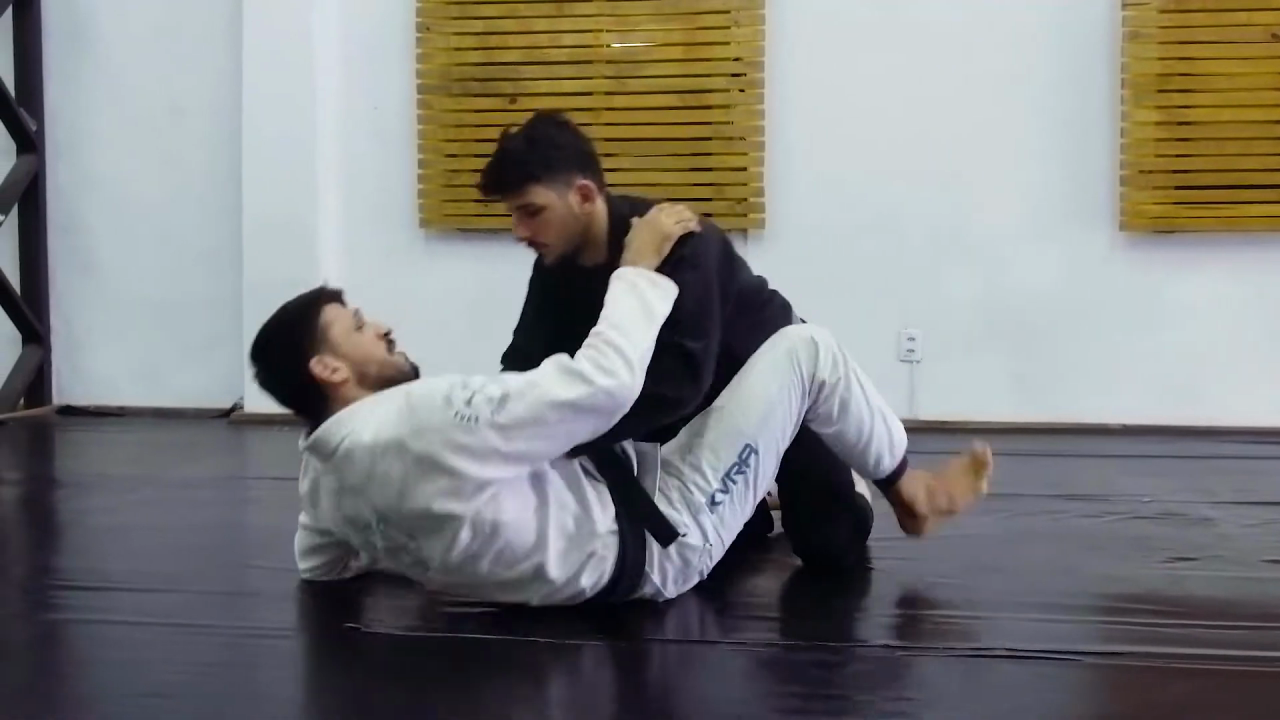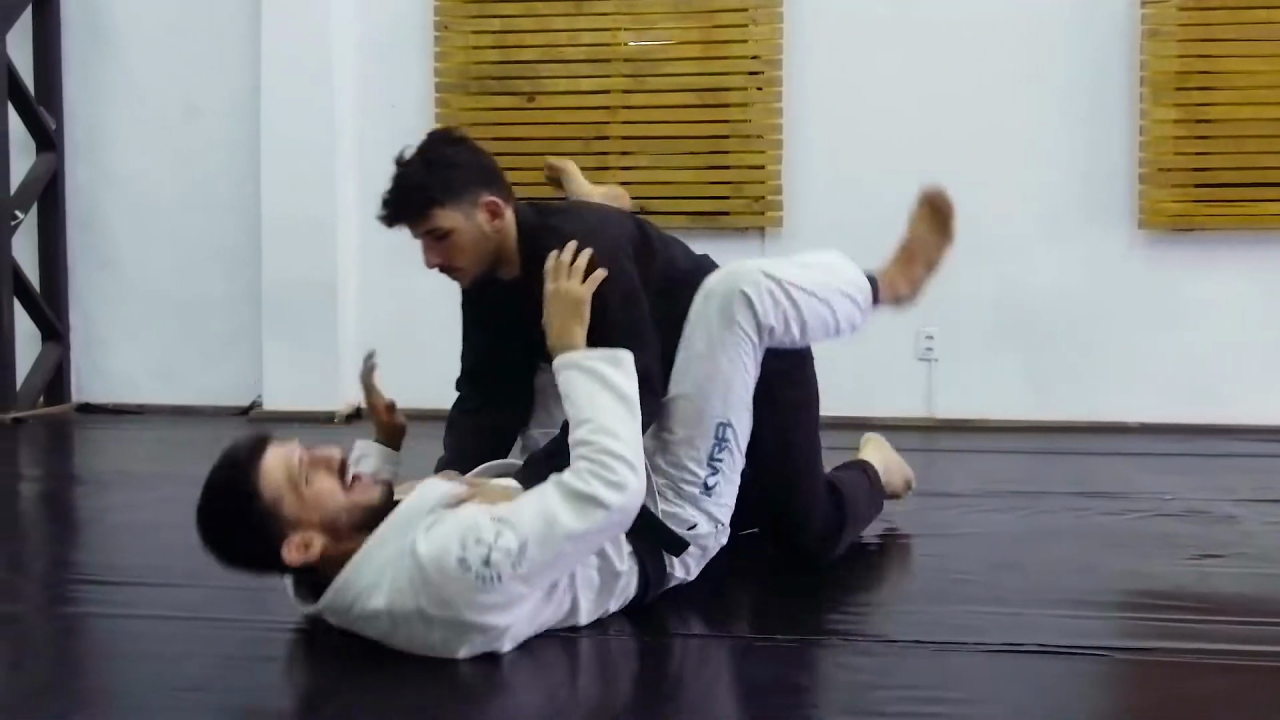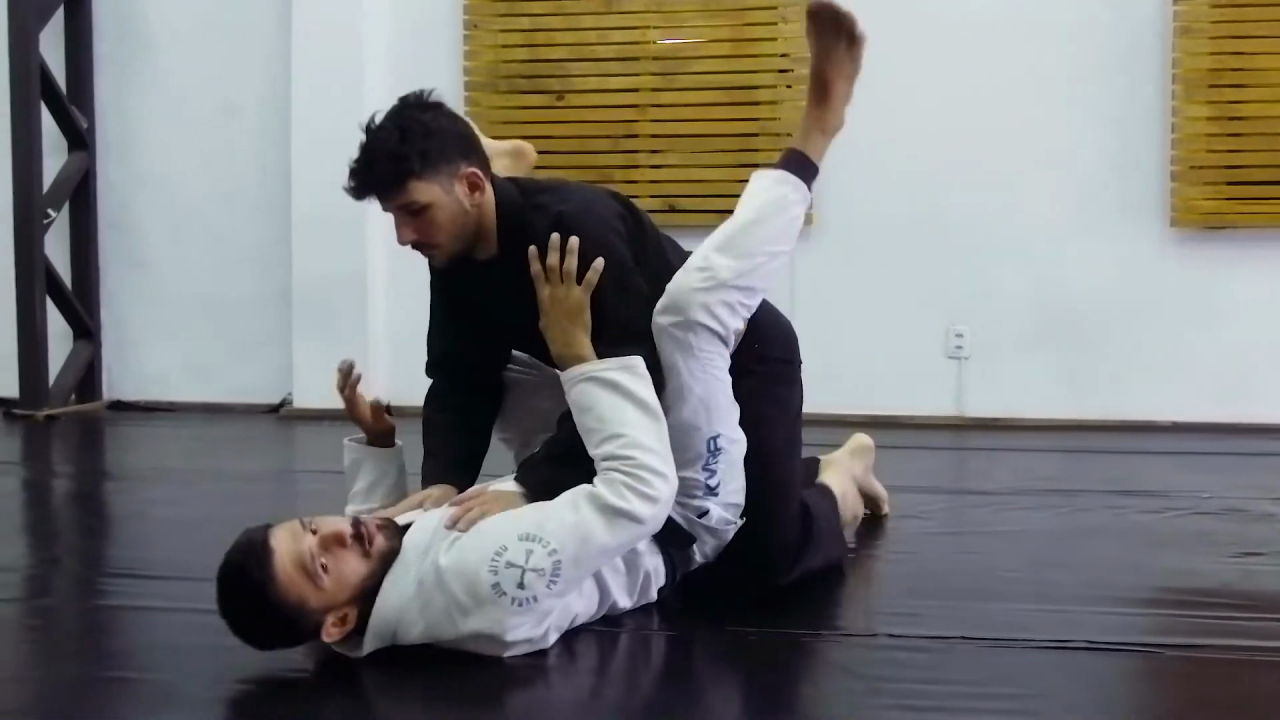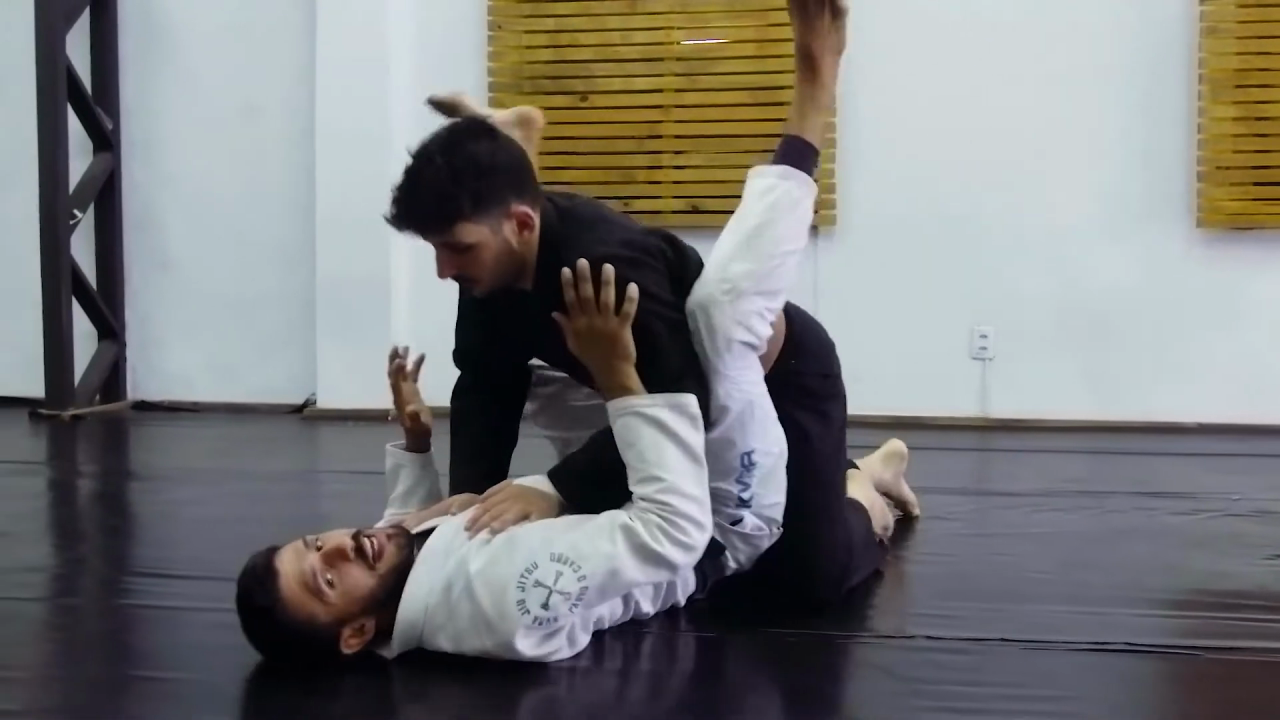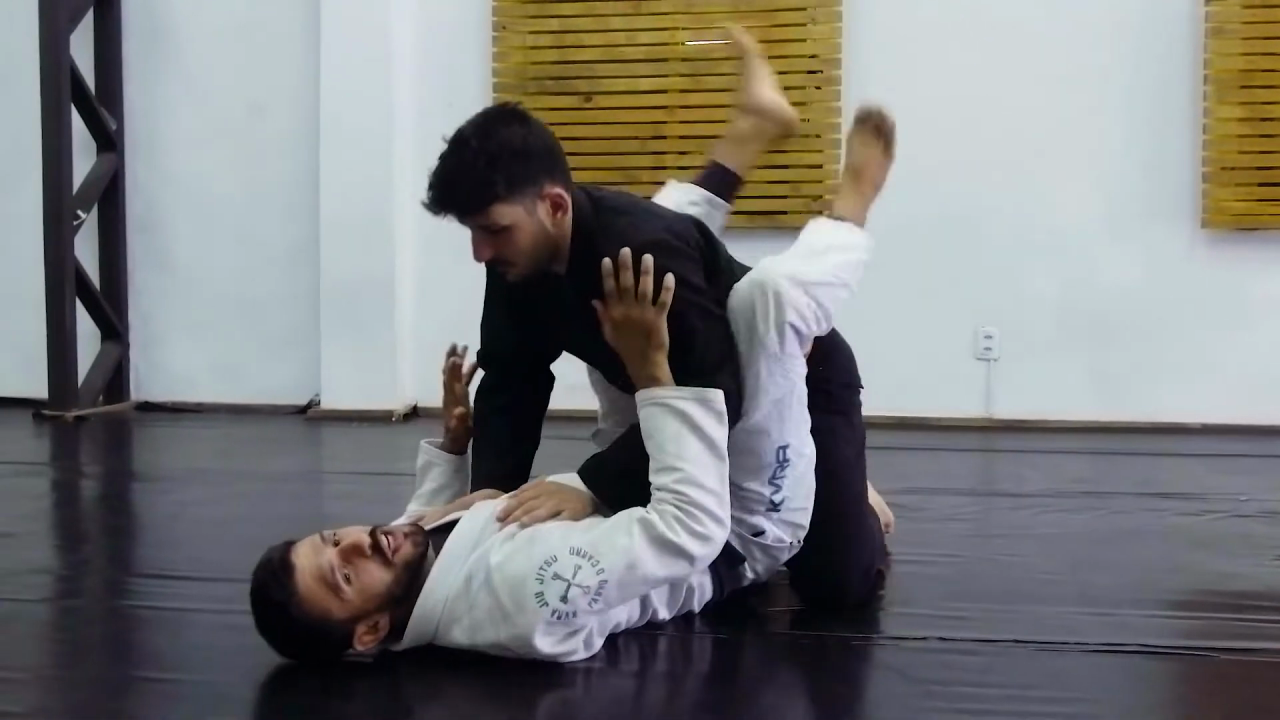
dt=0.3s
person 1, frame 1
left shoulder: (324, 479)
right shoulder: (424, 420)
left elbow: (319, 563)
right elbow: (604, 384)
right wrist: (640, 263)
left hip: (572, 577)
right hip: (654, 552)
right knee: (804, 350)
right ankle: (910, 486)
person 1, frame 2
left shoulder: (337, 572)
right shoulder: (429, 571)
right elbow: (610, 488)
left wrist: (381, 440)
right wrist: (571, 345)
right hip: (667, 531)
right knee: (739, 289)
right ankle: (885, 278)
person 1, frame 3
left shoulder: (378, 602)
right shoulder: (475, 582)
right elbow: (640, 493)
left wrist: (373, 441)
right wrist: (576, 349)
right hip: (677, 526)
right knee: (692, 306)
right ankle: (813, 136)
person 1, frame 4
left shoulder: (393, 571)
right shoulder: (500, 597)
right elbow: (677, 533)
left wrist: (412, 439)
right wrist: (621, 379)
left hip: (624, 499)
right hip: (719, 531)
right knee: (722, 303)
person 1, frame 5
left shoulder: (406, 591)
right shoulder: (517, 597)
right elbow: (693, 525)
left wrist: (451, 438)
right wrist: (650, 370)
left hip: (619, 515)
right hip: (739, 540)
left knee: (607, 304)
right knee: (767, 294)
right ankle: (841, 218)
person 2, frame 1
left shoulder: (676, 244)
right shoulder: (557, 269)
left elbow: (676, 381)
right elbow: (528, 366)
right hip: (698, 407)
left knee: (832, 547)
left ankle: (850, 490)
right ankle: (757, 498)
person 2, frame 2
left shoulder: (584, 244)
right shoulder: (486, 281)
right elbow: (491, 392)
left wrist: (523, 489)
right wrist: (453, 473)
left hip: (755, 358)
right hip: (674, 373)
left knee: (809, 535)
left ankle: (871, 470)
right ankle: (770, 471)
person 2, frame 3
left shoulder: (576, 226)
right shoulder: (456, 263)
right elbow: (464, 384)
left wrist: (528, 489)
right wrist: (441, 486)
left hip: (739, 353)
right hip: (673, 368)
left knee: (767, 554)
left ankle: (840, 490)
person 2, frame 4
left shoulder: (609, 264)
right shoulder: (494, 262)
right elbow: (488, 386)
left wrist: (557, 492)
right wrist: (469, 498)
left hip: (776, 370)
right hip: (692, 376)
left knee: (808, 581)
left ankle: (870, 486)
person 2, frame 5
left shoulder: (647, 250)
right shoulder: (520, 257)
right elbow: (513, 383)
left wrist: (590, 486)
right wrist: (491, 492)
left hip: (796, 377)
right hip: (683, 386)
left knee: (835, 583)
left ankle: (856, 506)
